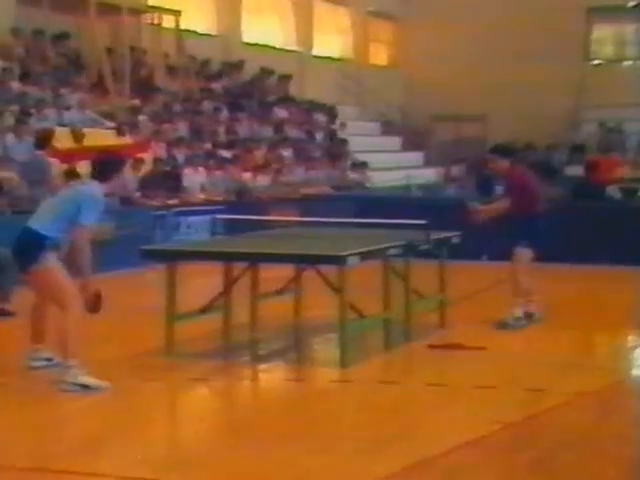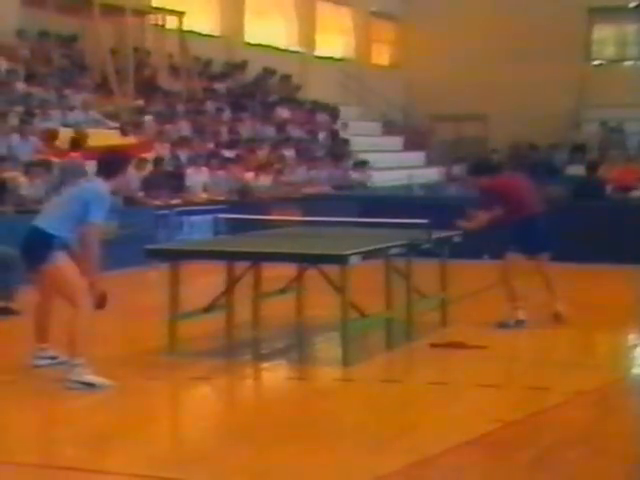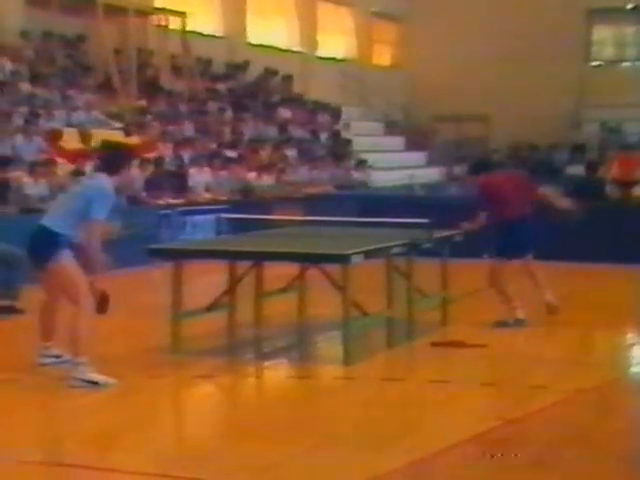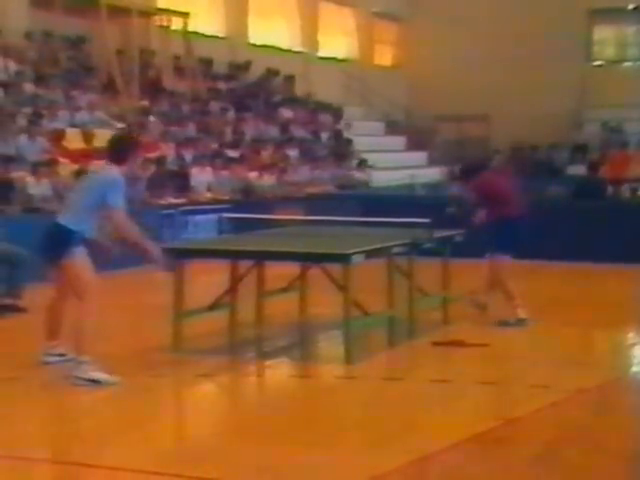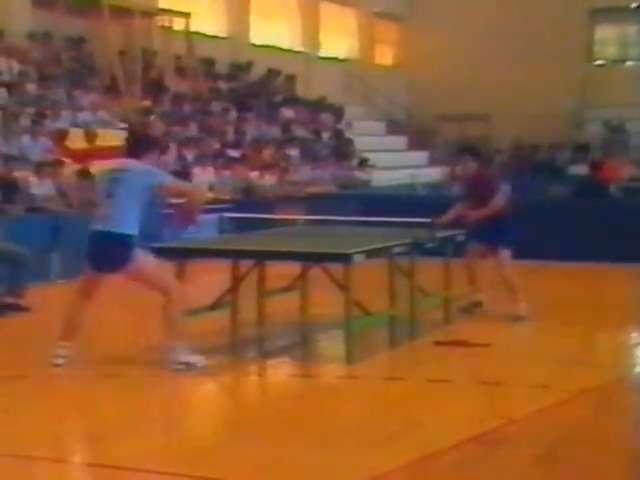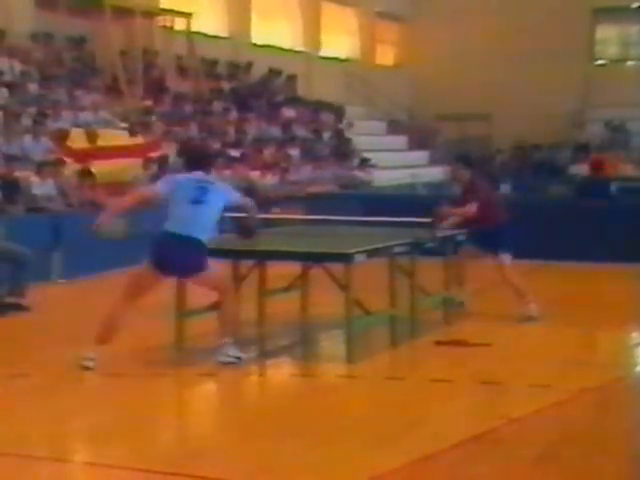
dt=0.4s
person 1, frame 1
left shoulder: (81, 189)
right shoulder: (94, 197)
right elbow: (81, 242)
right wrist: (86, 280)
left hip: (26, 241)
right hip: (37, 247)
left knee: (44, 297)
right knee: (72, 304)
left ankle: (37, 353)
right ankle: (71, 373)
person 1, frame 2
left shoulder: (86, 186)
right shoulder: (101, 194)
right elbow: (92, 240)
left wrist: (79, 260)
right wrist: (95, 279)
left hip: (35, 240)
right hip: (46, 245)
left knee: (48, 295)
right knee: (83, 301)
left ankle: (42, 352)
right ankle: (77, 371)
person 1, frame 3
left shoulder: (91, 183)
right shoulder: (104, 191)
right elbow: (93, 237)
left wrist: (93, 257)
right wrist: (94, 275)
left hip: (41, 238)
right hip: (52, 243)
left knee: (54, 295)
right knee: (84, 301)
left ankle: (47, 350)
right ankle: (80, 369)
person 1, frame 4
left shoulder: (100, 175)
right shoulder: (114, 180)
right elbow: (121, 225)
right wrist: (149, 246)
left hip: (57, 234)
right hip: (68, 239)
left knee: (62, 293)
right knee: (88, 300)
left ankle: (52, 348)
right ankle: (83, 367)
person 1, frame 5
left shoulder: (109, 173)
right shoulder: (146, 173)
right elbow: (190, 191)
right wrist: (192, 207)
left hip: (97, 242)
right hip: (121, 244)
left knee: (83, 295)
right knee: (173, 291)
left ankle: (62, 349)
right ankle: (178, 352)
person 1, frame 6
left shoulder: (175, 180)
right shoulder: (221, 189)
left elbow: (144, 194)
right elbow: (249, 204)
left wrist: (109, 213)
right wrist: (252, 219)
left hip: (165, 247)
right hip: (193, 253)
left knee: (126, 298)
right knee: (227, 290)
left ankle: (92, 353)
right ankle: (227, 348)
person 2, frame 1
left shoulder: (515, 176)
right shoulder: (514, 175)
left elbow: (504, 205)
right elbow: (507, 205)
left wrist: (481, 209)
right wrist: (486, 214)
left hip: (530, 224)
right hip: (525, 223)
left knee: (518, 267)
right knee: (523, 268)
left ankle: (518, 315)
right ankle: (531, 309)
person 2, frame 2
left shoulder: (494, 187)
right shoulder: (515, 180)
left elbow: (485, 219)
left wrist: (468, 225)
right wrist: (481, 215)
left hip: (525, 226)
right hip: (538, 222)
left knee: (506, 273)
right knee: (544, 270)
left ankle: (519, 316)
right ankle: (557, 309)
person 2, frame 3
left shoulder: (485, 185)
right shoulder: (516, 176)
left elbow: (483, 218)
right elbow: (542, 191)
left wrist: (471, 226)
right wrist: (560, 201)
left hip: (508, 227)
right hip: (525, 222)
left knee: (495, 276)
right knee: (529, 265)
left ankle: (517, 314)
right ankle: (548, 298)
person 2, frame 4
left shoulder: (479, 184)
right shoulder: (499, 173)
left elbow: (481, 217)
left wrist: (478, 217)
left hip: (505, 222)
right hip: (515, 219)
left knee: (499, 271)
right knee: (495, 263)
left ankle: (519, 313)
right ankle: (486, 299)
person 2, frame 5
left shoulder: (487, 176)
right shoulder: (470, 180)
left elbow: (500, 201)
right elbow: (463, 204)
left wrist: (478, 214)
right wrist: (445, 219)
left hip: (498, 223)
right hip: (483, 223)
left knee: (504, 268)
right knee: (469, 258)
left ankle: (520, 305)
right ankle: (477, 297)
person 2, frame 6
left shoulder: (478, 187)
right shoulder: (467, 189)
left elbow: (470, 211)
right elbow: (462, 214)
left wrist: (450, 211)
right wrist: (444, 225)
left hip: (497, 230)
right hip: (481, 229)
left knee: (506, 271)
right knee: (458, 260)
left ankle: (530, 305)
right ankle: (459, 297)
